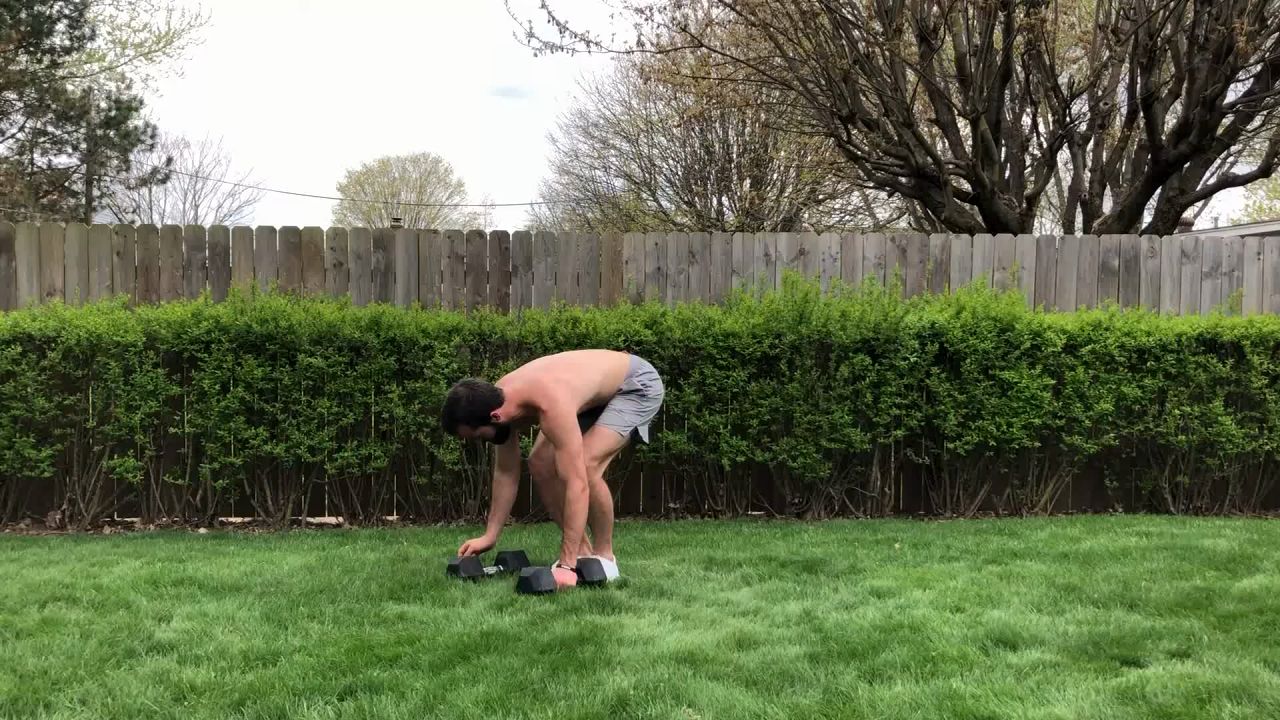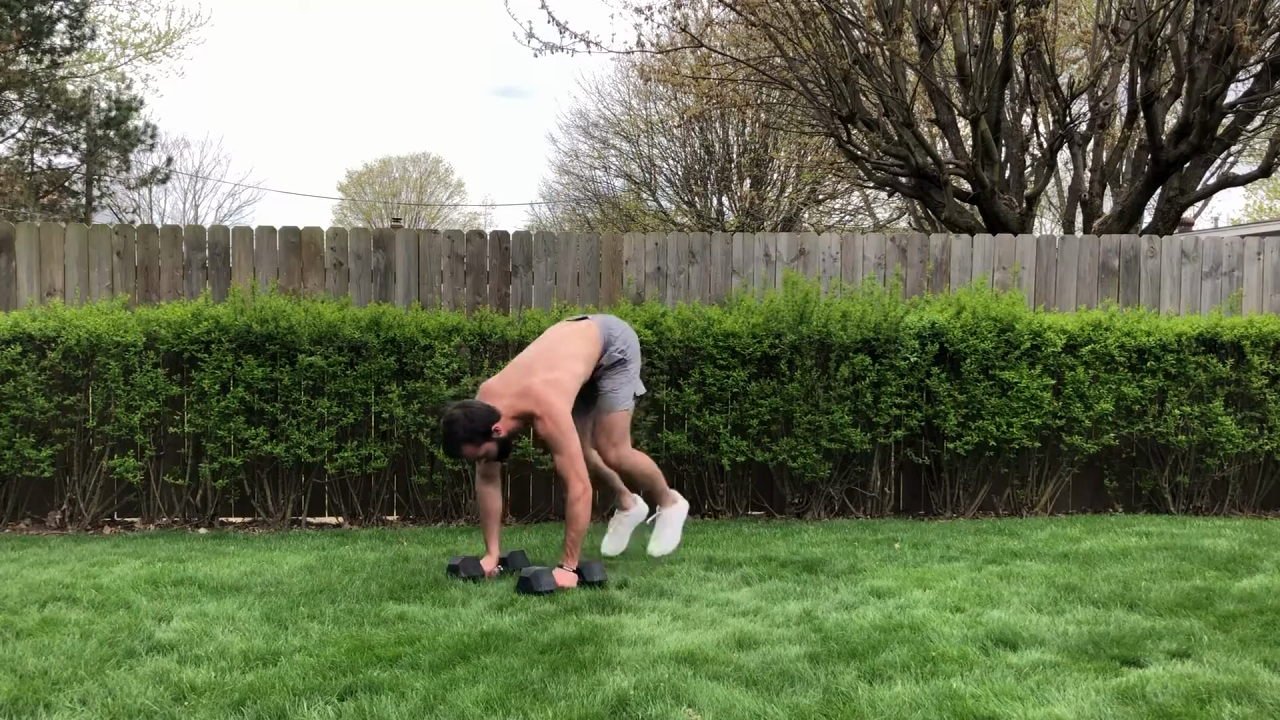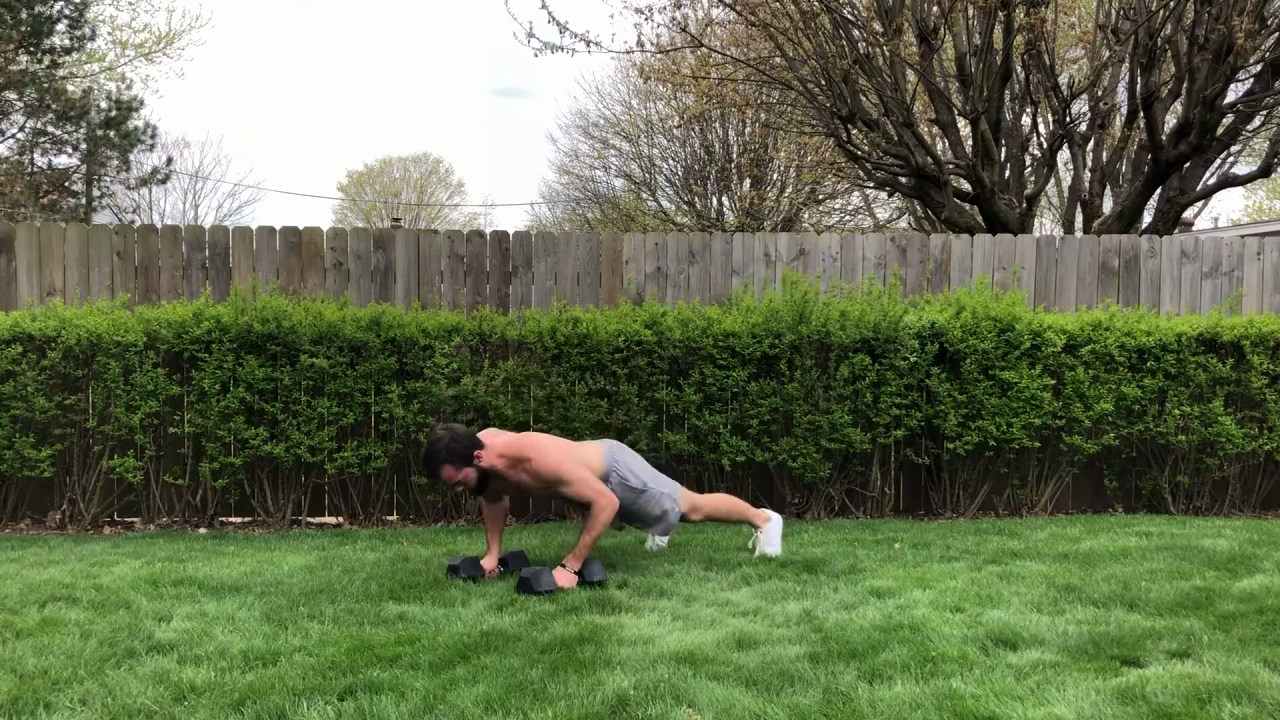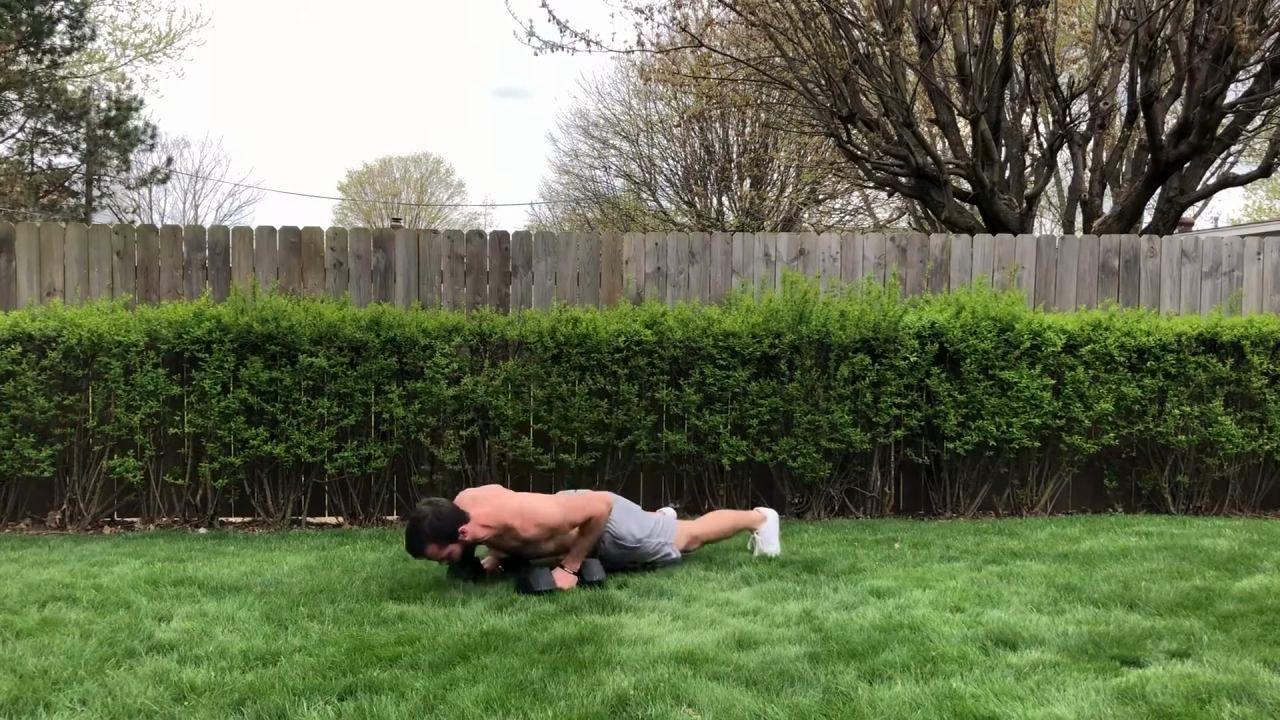
dt=0.7s
person 1, frame 1
left shoulder: (549, 404)
right shoulder: (500, 398)
left elbow: (577, 484)
right elbow: (506, 472)
left wrist: (567, 565)
right wrist: (490, 536)
left hip: (639, 384)
right hip: (598, 390)
left knee: (586, 466)
right knee: (540, 465)
left ankle: (605, 556)
right ankle: (583, 552)
person 1, frame 2
left shoulder: (546, 413)
right shoulder: (485, 405)
left elbow: (579, 488)
right elbow: (486, 480)
left wrist: (567, 567)
right wrist: (492, 553)
left hip: (612, 342)
right hip: (578, 337)
left knee: (613, 453)
right knee: (575, 450)
left ankle: (670, 503)
right ankle: (628, 504)
person 1, frame 3
left shoulder: (537, 461)
right shoulder: (482, 448)
left elbow: (608, 503)
right elbow: (496, 493)
left wrist: (572, 565)
right wrist: (493, 549)
left hip: (614, 470)
right hip: (590, 462)
left knee: (694, 507)
left ankle: (763, 518)
right ankle: (661, 528)
person 1, frame 4
left shoulder: (523, 524)
right shoulder: (463, 504)
left elbow: (601, 504)
left wrist: (570, 566)
right wrist: (494, 553)
left hip: (605, 525)
right hip: (573, 507)
left knee: (691, 536)
left ankle: (758, 518)
right ankle: (659, 517)
